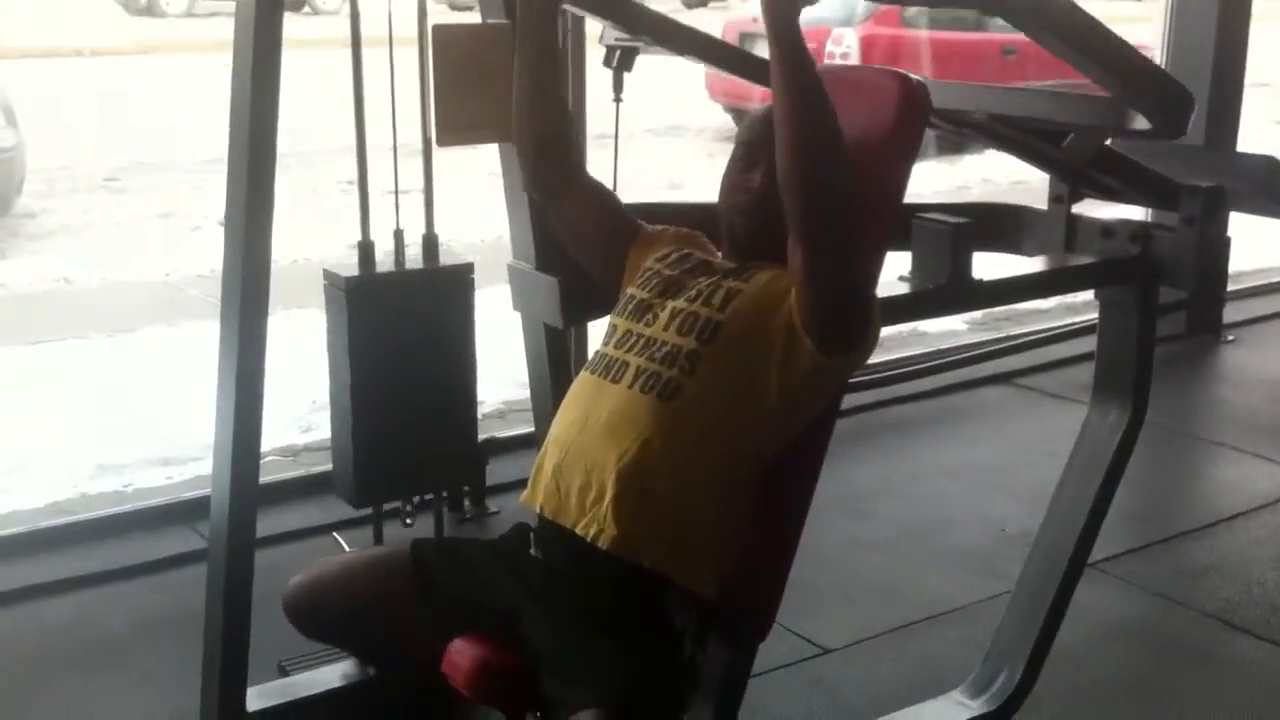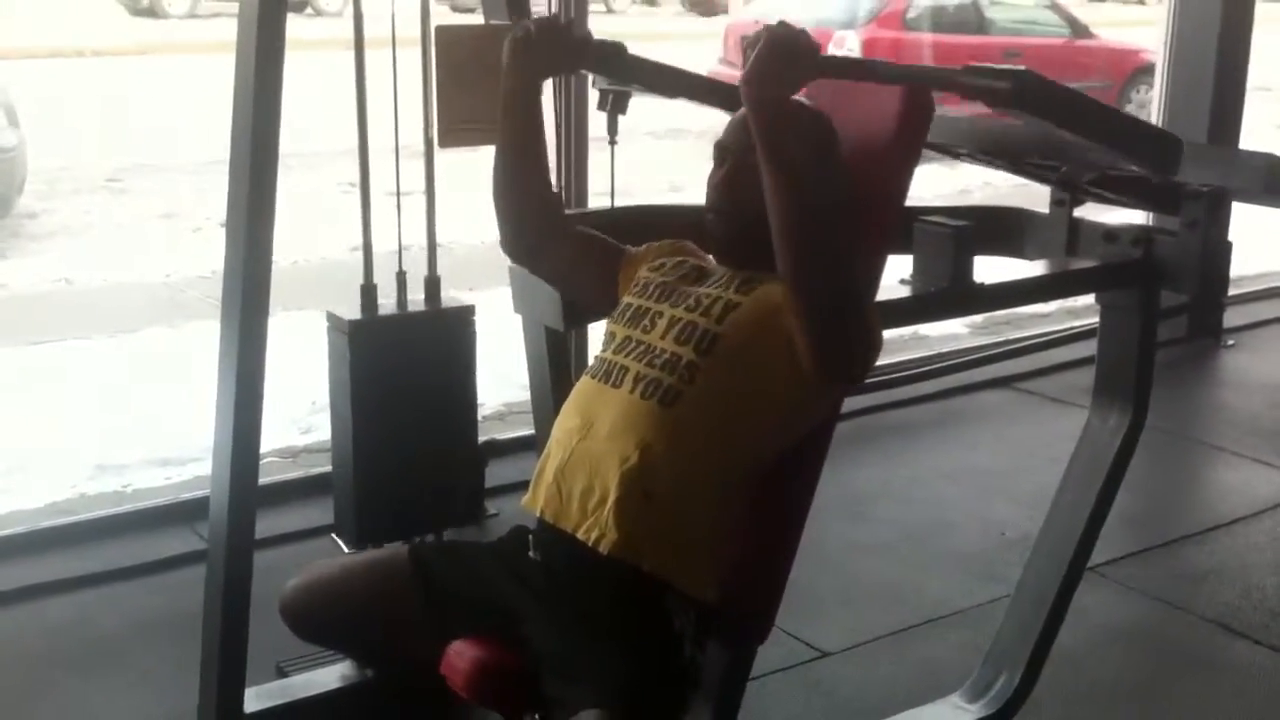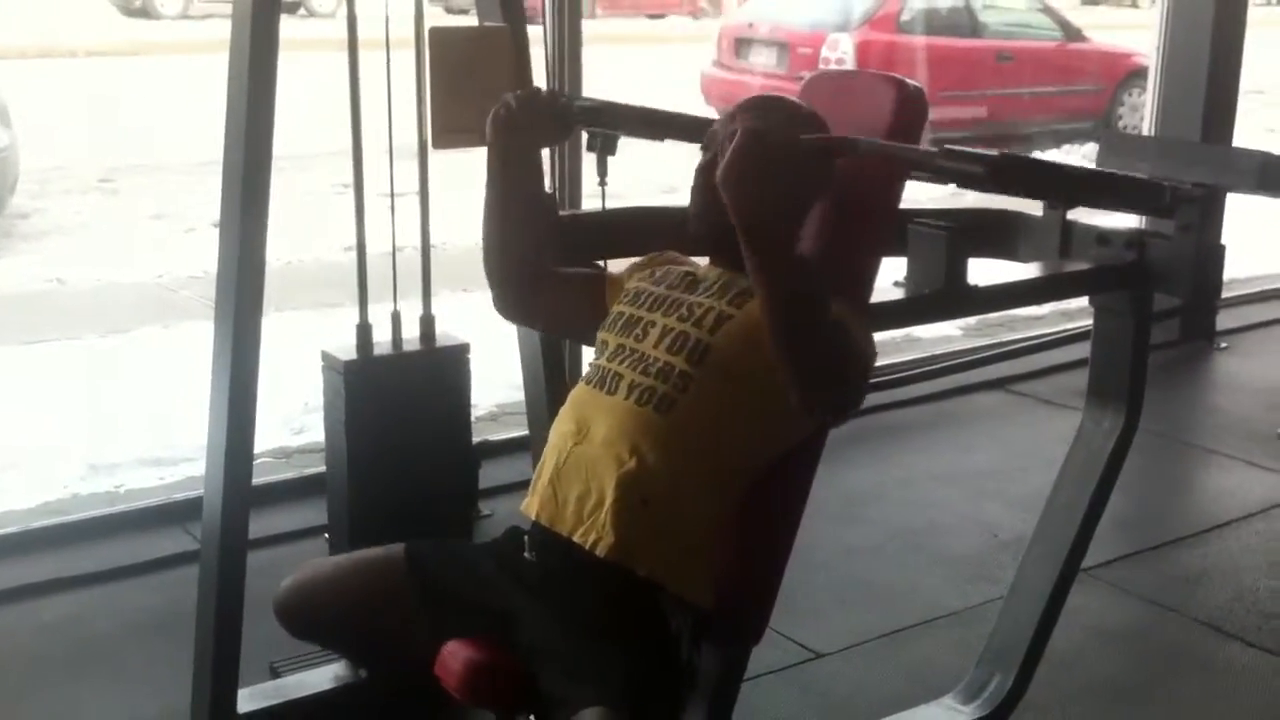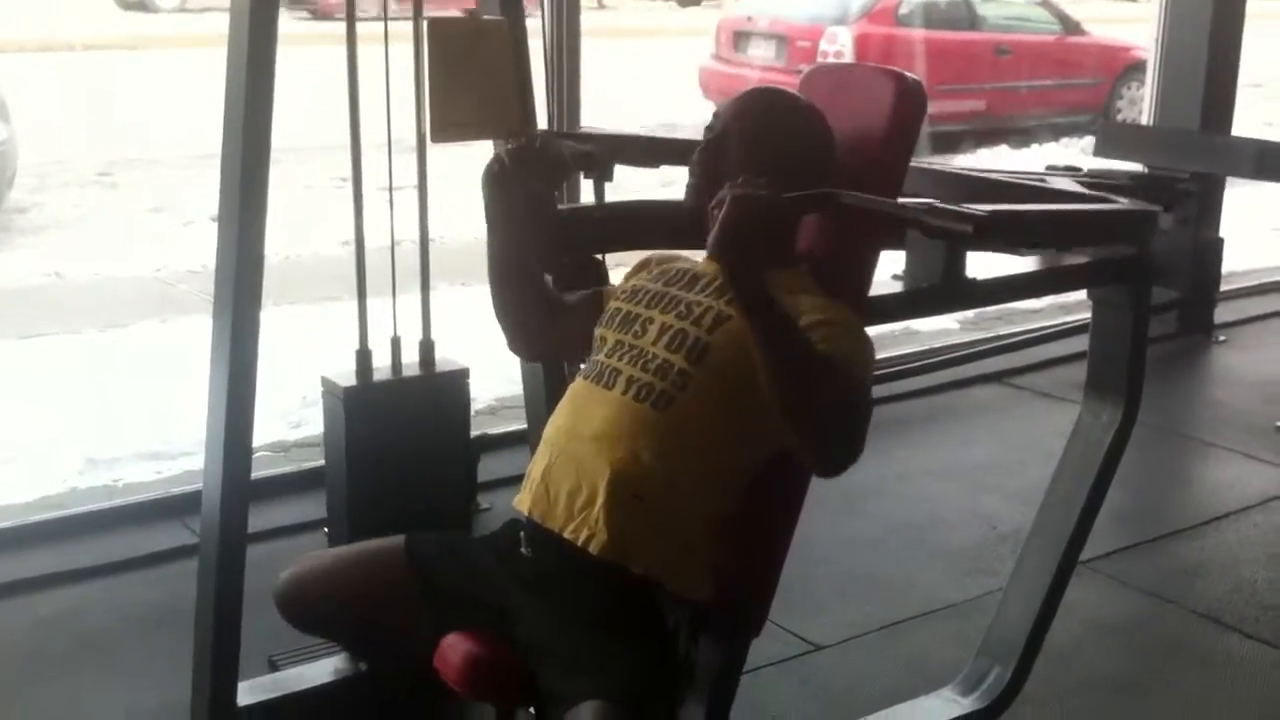
dt=0.3s
person 1, frame 1
left shoulder: (811, 309)
right shoulder: (666, 256)
left elbow: (823, 223)
right elbow: (553, 179)
left hip: (640, 596)
right hip: (534, 549)
right knee: (312, 599)
person 1, frame 2
left shoulder: (800, 317)
right shoulder: (664, 266)
left elbow: (831, 312)
right elbow: (532, 235)
left wrist: (770, 110)
right wrist: (523, 81)
left hip: (641, 601)
right hip: (535, 552)
right knee: (309, 602)
person 1, frame 3
left shoulder: (809, 310)
right shoulder: (657, 272)
left elbow: (828, 399)
right elbow: (522, 292)
left wrist: (751, 218)
right wrist: (512, 153)
left hip: (637, 602)
right hip: (531, 553)
right knee: (306, 599)
person 1, frame 4
left shoulder: (810, 317)
right shoulder: (657, 273)
left elbow: (832, 444)
right elbow: (532, 330)
left wrist: (746, 280)
left hip: (634, 598)
right hip: (524, 547)
right knee: (306, 592)
